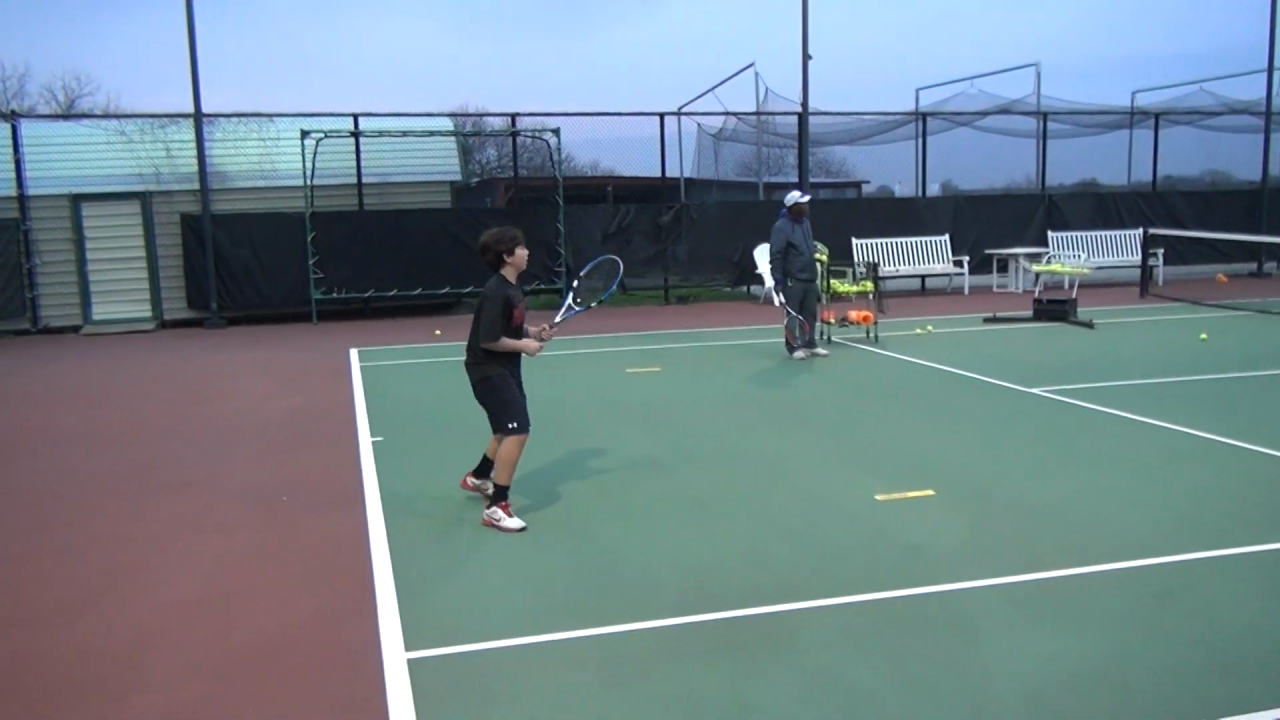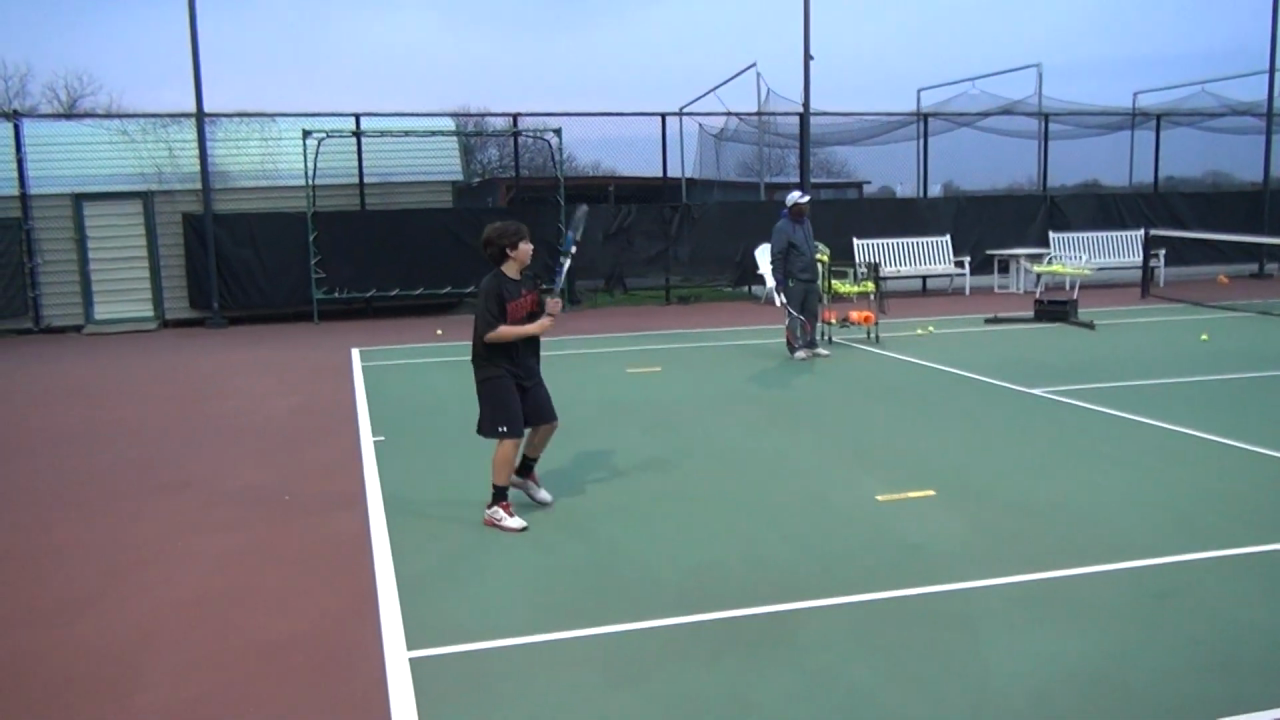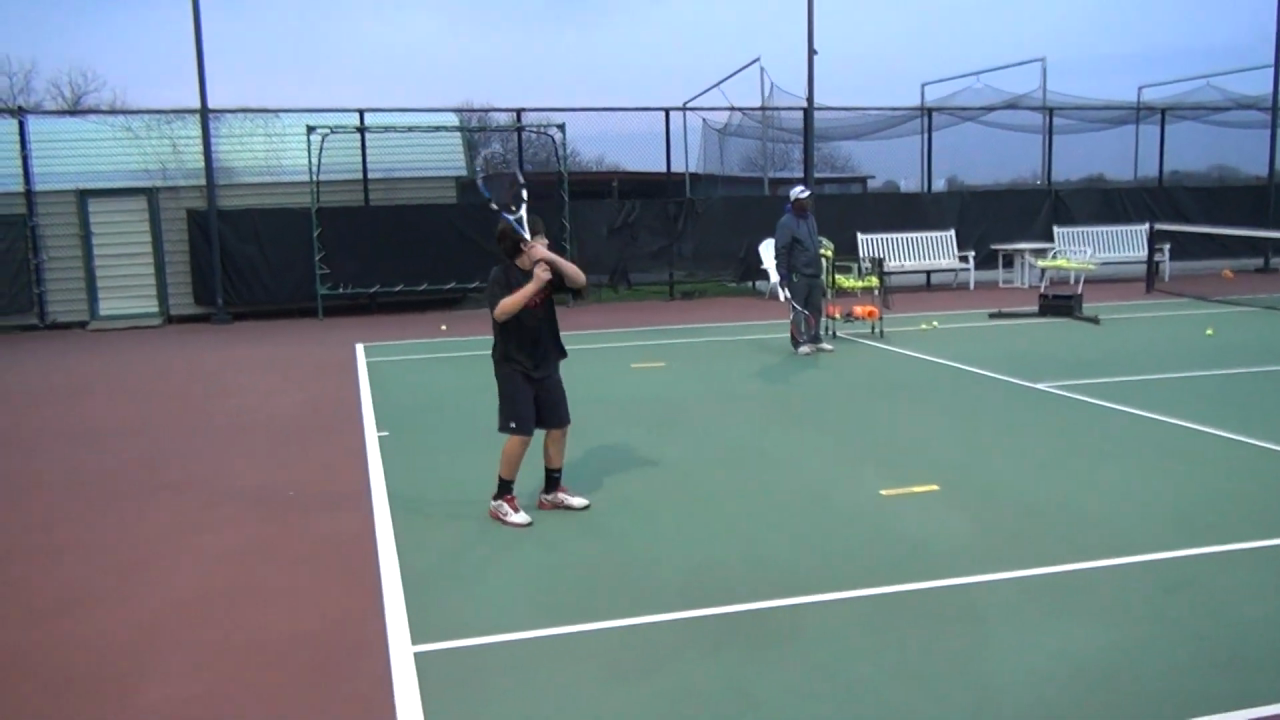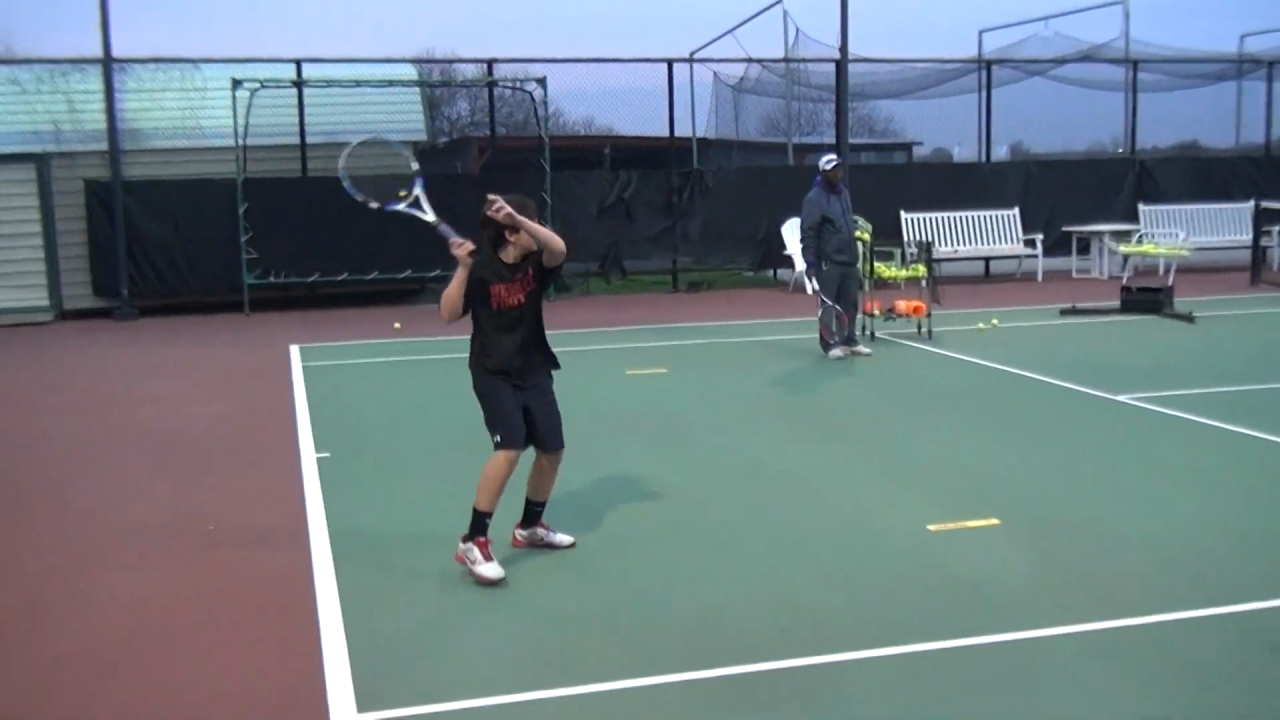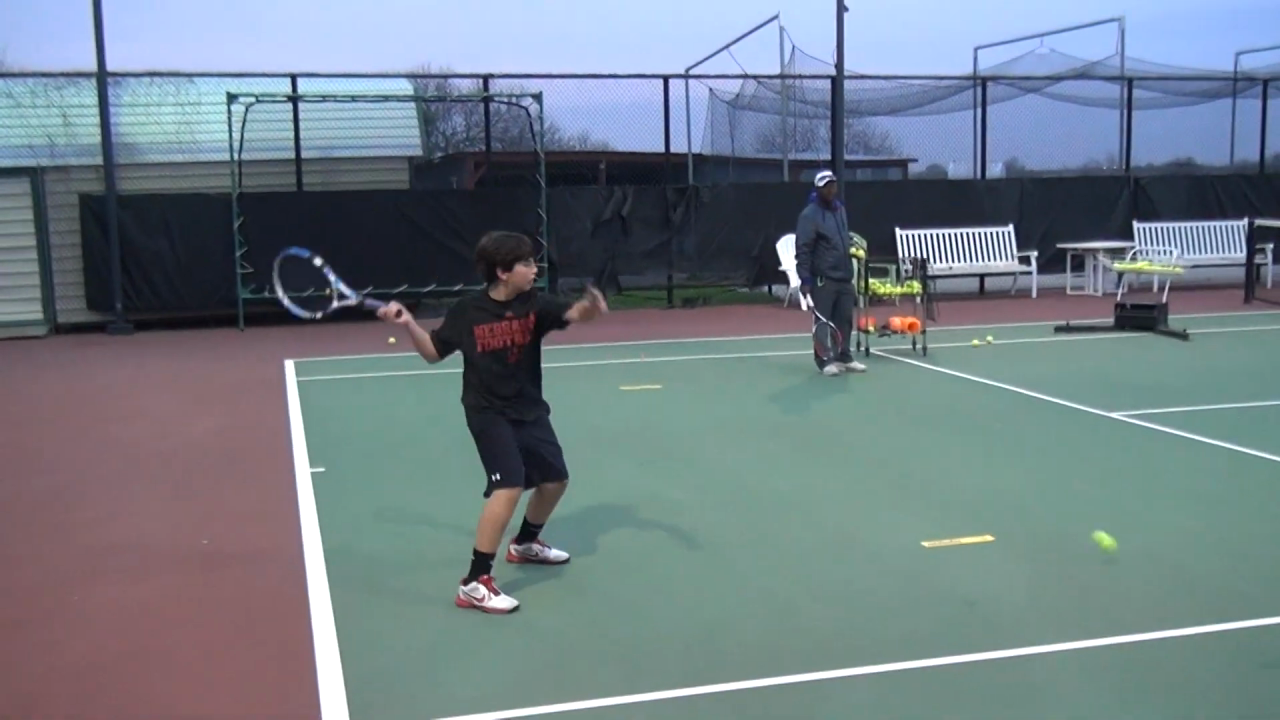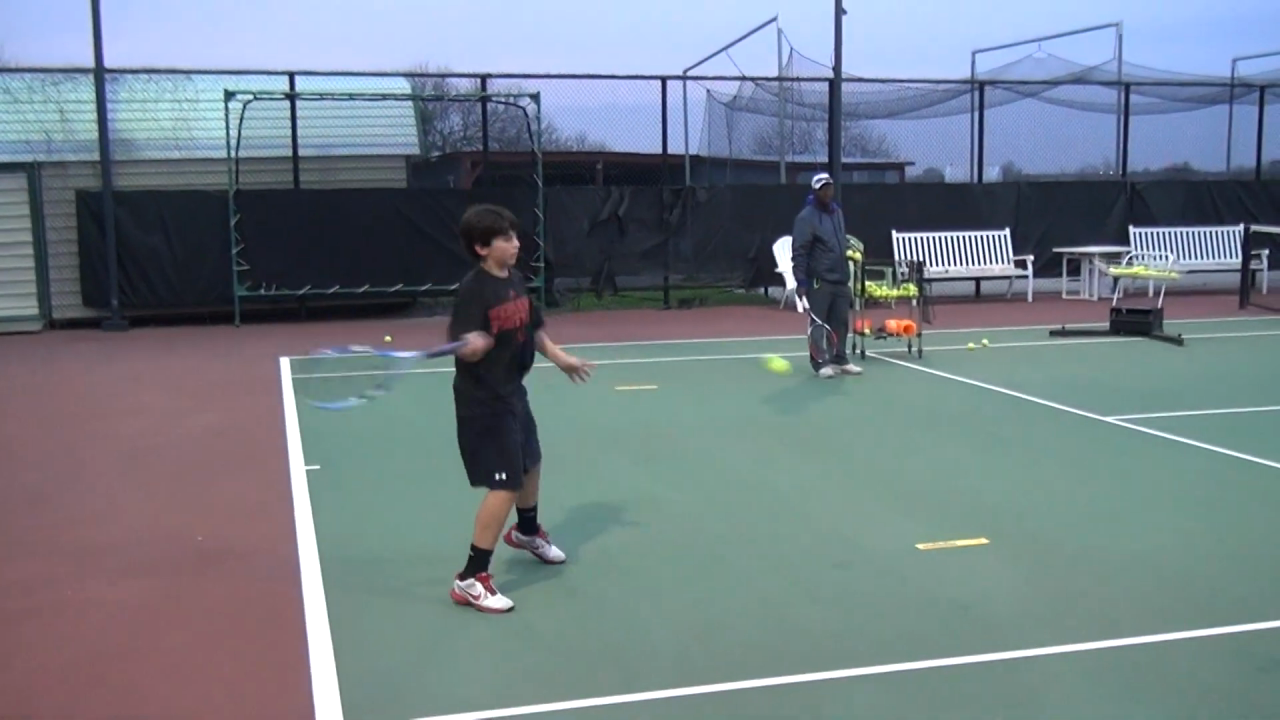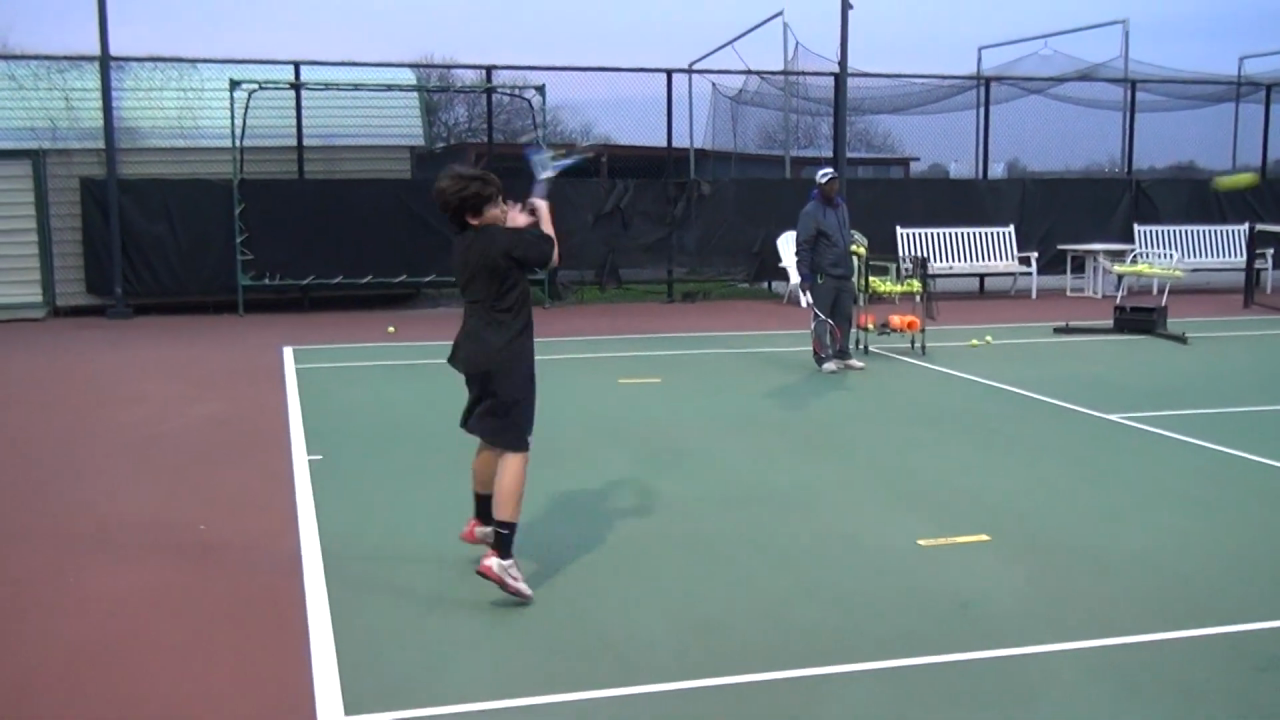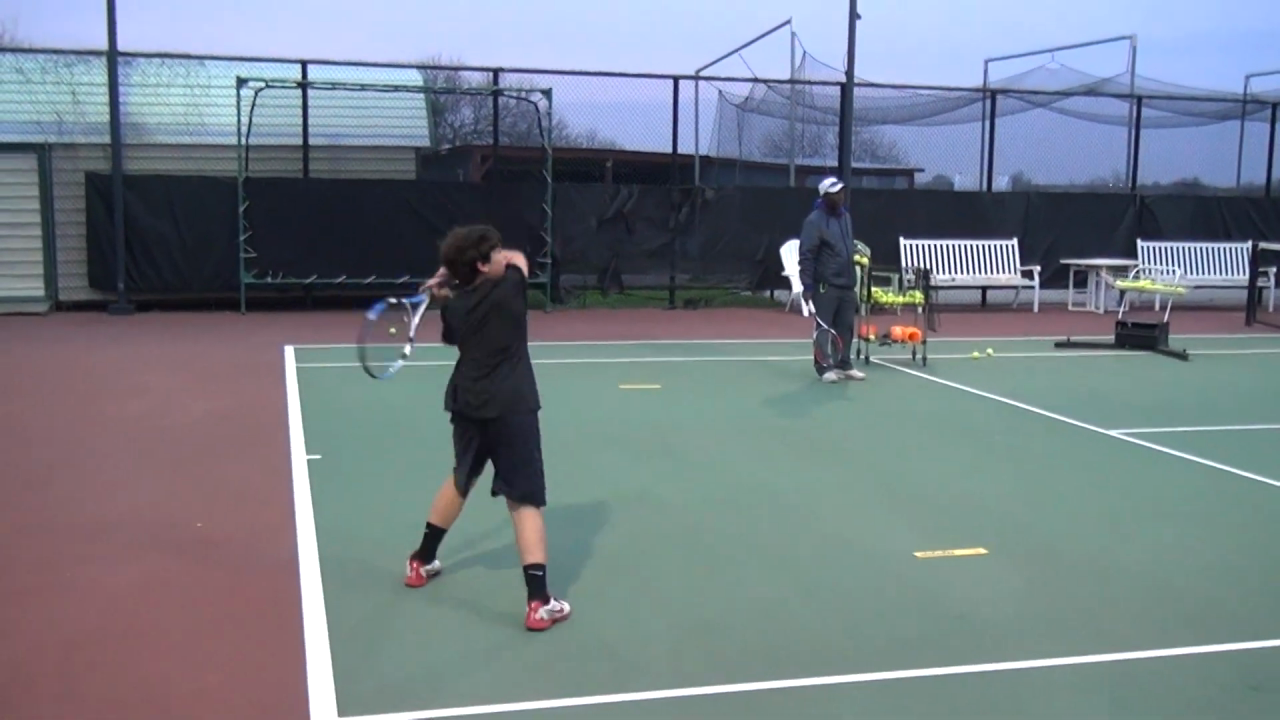
dt=0.2s
person 1, frame 1
left shoulder: (512, 289)
right shoulder: (497, 293)
right elbow: (489, 339)
left wrist: (534, 332)
right wrist: (524, 346)
left hip: (503, 368)
right hip: (489, 369)
left knee: (509, 428)
right knee: (517, 432)
left ankle: (478, 476)
right ankle: (496, 506)
person 1, frame 2
left shoulder: (528, 281)
right shoulder: (491, 286)
left elbow: (532, 319)
right elbow: (490, 332)
left wrist: (550, 312)
right wrist: (533, 329)
left hip: (525, 366)
right hip: (495, 371)
left knee: (547, 421)
right knee: (512, 435)
left ankle: (523, 473)
right ankle: (497, 506)
person 1, frame 3
left shoulder: (547, 268)
right shoulder: (502, 274)
left elbow: (579, 280)
right elbow: (499, 314)
left wrist: (550, 257)
right wrist: (534, 284)
left hip: (546, 362)
right hip: (514, 366)
left knee: (559, 427)
right knee: (521, 433)
left ankle: (551, 492)
right ankle: (502, 498)
person 1, frame 4
left shoulder: (537, 262)
right shoulder: (480, 267)
left elbow: (559, 249)
right elbow: (449, 313)
left wrist: (516, 217)
right wrist: (463, 267)
left hip: (534, 372)
right hip: (494, 375)
left knee: (552, 450)
right knee: (509, 449)
left ankle: (530, 526)
right ankle: (474, 540)
person 1, frame 5
left shoulder: (535, 303)
right shoulder: (467, 310)
left elbow: (573, 313)
right elbow: (433, 352)
left wrist: (591, 306)
right wrist: (409, 324)
left hip: (529, 409)
right hip: (487, 412)
left knee: (555, 481)
right knee: (508, 487)
left ankle: (525, 542)
right ankle: (475, 581)
person 1, frame 6
left shoulder: (515, 282)
right shoulder: (473, 289)
left elbow: (533, 330)
right elbow: (466, 349)
left wrist: (560, 359)
right wrist: (471, 345)
left hip: (512, 391)
right hip: (482, 398)
left knee: (530, 464)
right knee: (506, 483)
left ankle: (526, 531)
person 1, frame 7
left shoulder: (467, 242)
right shoulder: (499, 240)
right elbow: (549, 255)
left wrist: (515, 222)
right wrist: (543, 212)
left hip: (482, 353)
right hip: (505, 358)
left knee: (494, 439)
right knee: (514, 449)
left ankle: (482, 521)
person 1, frame 8
left shoulder: (455, 304)
right shoulder: (509, 286)
right elbow: (520, 260)
left wrist: (447, 279)
left hip: (468, 404)
right hip: (512, 407)
left knee: (461, 480)
right knee: (525, 501)
left ankle: (421, 561)
person 2, frame 1
left shoulder: (805, 222)
right shoulder: (781, 227)
right elbow: (776, 256)
left wrist: (817, 254)
right wrist: (778, 280)
left hip: (810, 278)
right hip: (792, 280)
left knee: (810, 314)
left ankle: (810, 344)
right ankle: (793, 347)
person 2, frame 2
left shoulder: (806, 223)
right shoulder: (782, 227)
right elbow: (777, 256)
left wrist: (817, 254)
right wrist: (779, 280)
left hip: (811, 278)
right hip: (794, 280)
left knee: (811, 314)
left ankle: (811, 344)
right ankle: (794, 347)
person 2, frame 3
left shoulder: (810, 218)
right shoulder: (786, 222)
right elbow: (781, 251)
left wrist: (822, 250)
right wrist: (783, 275)
left hip: (815, 273)
right hip: (798, 275)
left knee: (815, 309)
left ankle: (815, 339)
right ankle: (799, 342)
person 2, frame 4
left shoulder: (844, 193)
right shoulder: (814, 198)
right elbow: (808, 233)
left wrist: (858, 230)
right wrist: (810, 263)
left hip: (849, 261)
right hip: (828, 263)
left knee: (850, 303)
left ankle: (849, 341)
right ankle: (829, 344)
person 2, frame 5
left shoulder: (840, 209)
right shoulder: (809, 214)
right elbow: (803, 250)
left wrist: (853, 248)
right wrist: (805, 279)
left hip: (844, 277)
right hip: (823, 279)
left knee: (845, 320)
left ankle: (844, 357)
right ankle: (824, 360)
person 2, frame 6
left shoulder: (837, 212)
right shoulder: (806, 217)
right elbow: (799, 252)
right wrist: (801, 281)
left hip: (841, 279)
right hip: (819, 281)
left knee: (841, 322)
left ankle: (839, 360)
right ankle: (820, 363)
person 2, frame 7
left shoulder: (842, 206)
right shoulder: (811, 211)
right elbow: (803, 246)
right wrist: (805, 276)
left hip: (845, 274)
right hip: (823, 276)
left knee: (844, 317)
left ankle: (843, 354)
right ankle: (823, 357)
person 2, frame 8
left shoulder: (845, 216)
right shoulder: (814, 221)
right elbow: (807, 256)
right wrist: (807, 285)
left hip: (847, 284)
right hip: (825, 285)
left knee: (846, 327)
right knee: (824, 328)
left ankle: (843, 364)
right ankle: (824, 367)
